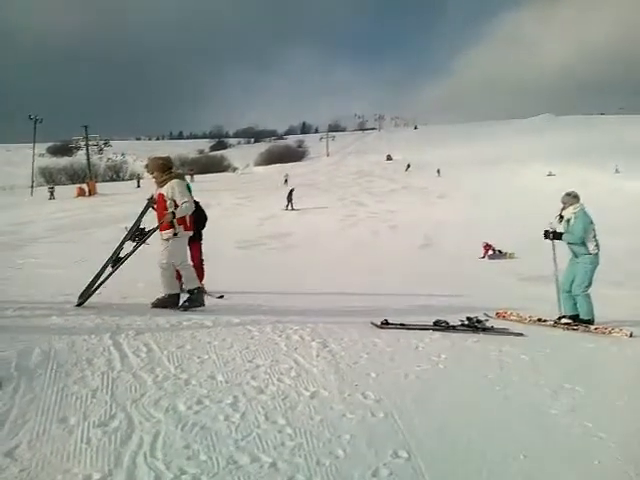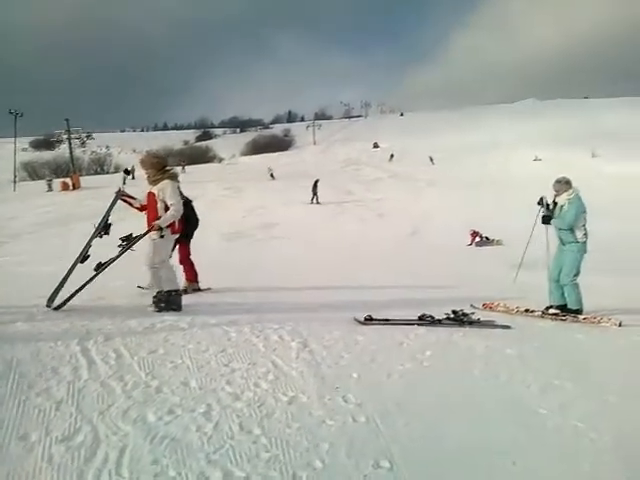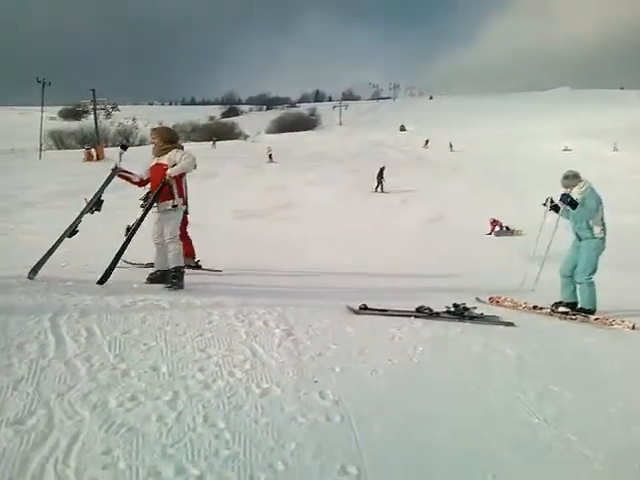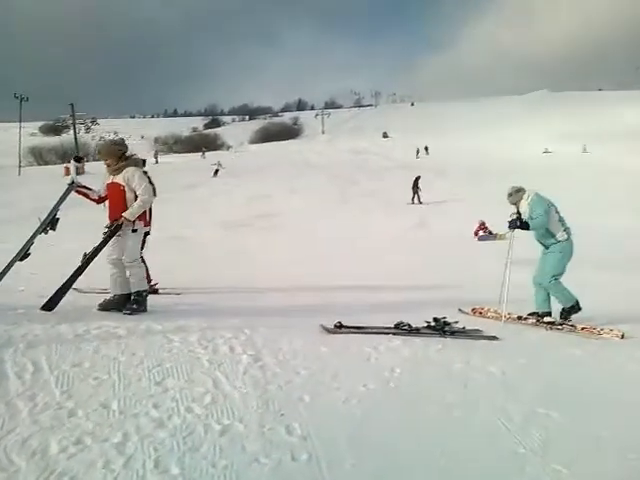
dt=0.7s
person 1, frame 1
left shoulder: (175, 183)
right shoulder: (163, 186)
left elbow: (189, 206)
left wrist: (173, 214)
right wrist: (154, 204)
left hip: (178, 230)
right hip: (168, 231)
left knee: (180, 262)
right knee: (165, 263)
left ankle: (196, 293)
right ankle: (171, 295)
person 1, frame 2
left shoulder: (168, 184)
right shoulder: (155, 185)
left elbow: (177, 209)
right elbow: (143, 205)
left wrist: (161, 222)
right wrist: (125, 197)
left hip: (166, 230)
right hip: (156, 231)
left knee: (161, 263)
right knee: (152, 262)
left ankle: (173, 298)
right ankle: (161, 293)
person 1, frame 3
left shoulder: (175, 153)
right shoulder: (155, 159)
left elbow: (191, 160)
right elbow: (141, 180)
left wrist: (173, 171)
right wrist: (122, 173)
left hip: (174, 203)
right hip: (159, 204)
left knee: (171, 237)
right knee: (158, 238)
left ankle: (176, 273)
right ankle: (161, 271)
person 1, frame 4
left shoulder: (132, 171)
right shoulder: (112, 175)
left elbow: (146, 197)
right elbow: (99, 197)
left wrist: (129, 216)
right wrist: (79, 188)
left hip: (134, 223)
right hip: (118, 225)
left knee: (131, 259)
right knee: (114, 258)
left ankle: (139, 298)
right ankle: (121, 295)
person 2, frame 1
left shoulder: (582, 217)
right shoulder: (570, 216)
left elbow: (577, 237)
right elbow: (568, 234)
left wrist: (558, 236)
right wrist: (554, 235)
left hip: (588, 258)
right hip: (576, 257)
left knee: (579, 289)
right knee: (565, 286)
left ankle: (587, 318)
right ankle: (572, 314)
person 2, frame 2
left shoulder: (575, 203)
right shoulder: (563, 201)
left elbow: (566, 223)
right elbow: (556, 218)
left wrist: (549, 221)
right wrist: (547, 208)
left hip: (575, 245)
right hip: (563, 244)
left knee: (567, 278)
right knee: (554, 275)
left ankle: (575, 307)
right ankle: (559, 303)
person 2, frame 3
left shoulder: (590, 195)
right shoulder: (577, 195)
left elbow: (586, 214)
right elbow: (570, 215)
left wrist: (573, 204)
right wrist: (555, 207)
left hip: (592, 241)
right hip: (580, 239)
left knee: (583, 276)
right knee: (566, 270)
left ankle: (588, 307)
right ankle: (570, 301)
person 2, frame 4
left shoulder: (537, 202)
right shoulder: (530, 205)
left elbow: (542, 222)
right elbow: (536, 224)
left wrist: (523, 224)
right wrist: (519, 222)
left hip: (561, 245)
right hip: (550, 247)
left knee: (548, 279)
right knee: (539, 279)
left ankle: (571, 304)
right ankle: (543, 311)
